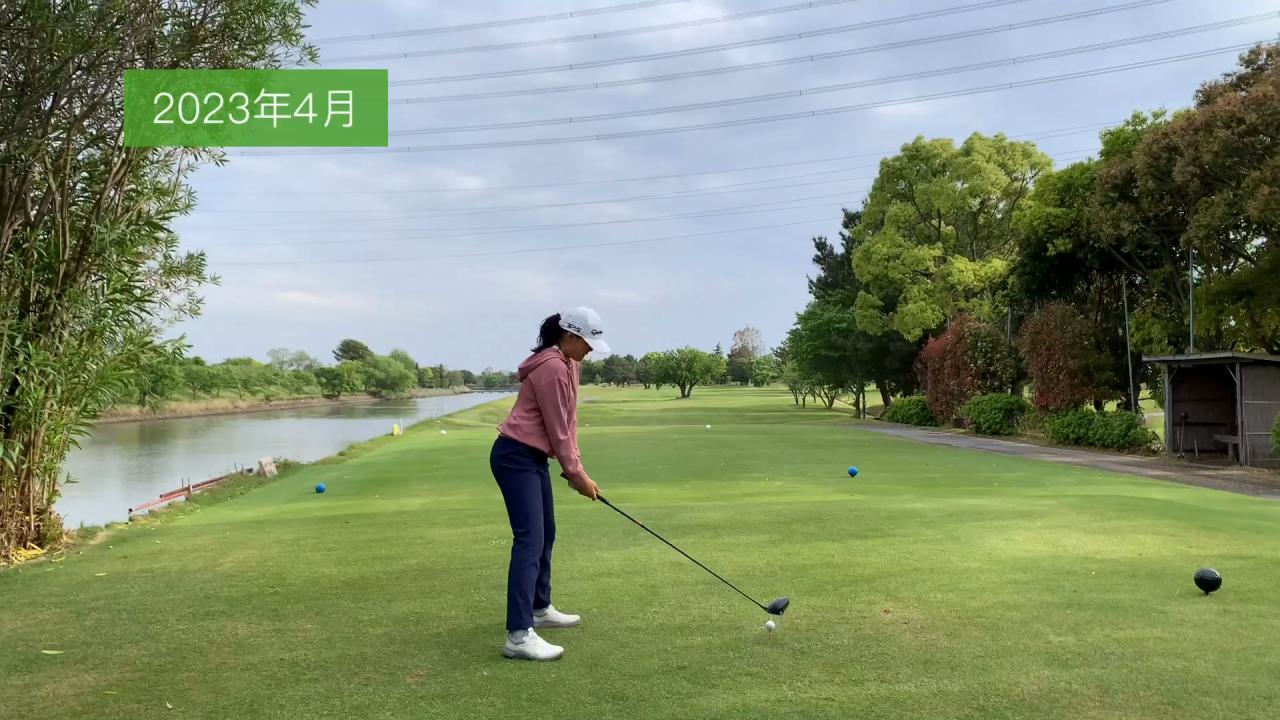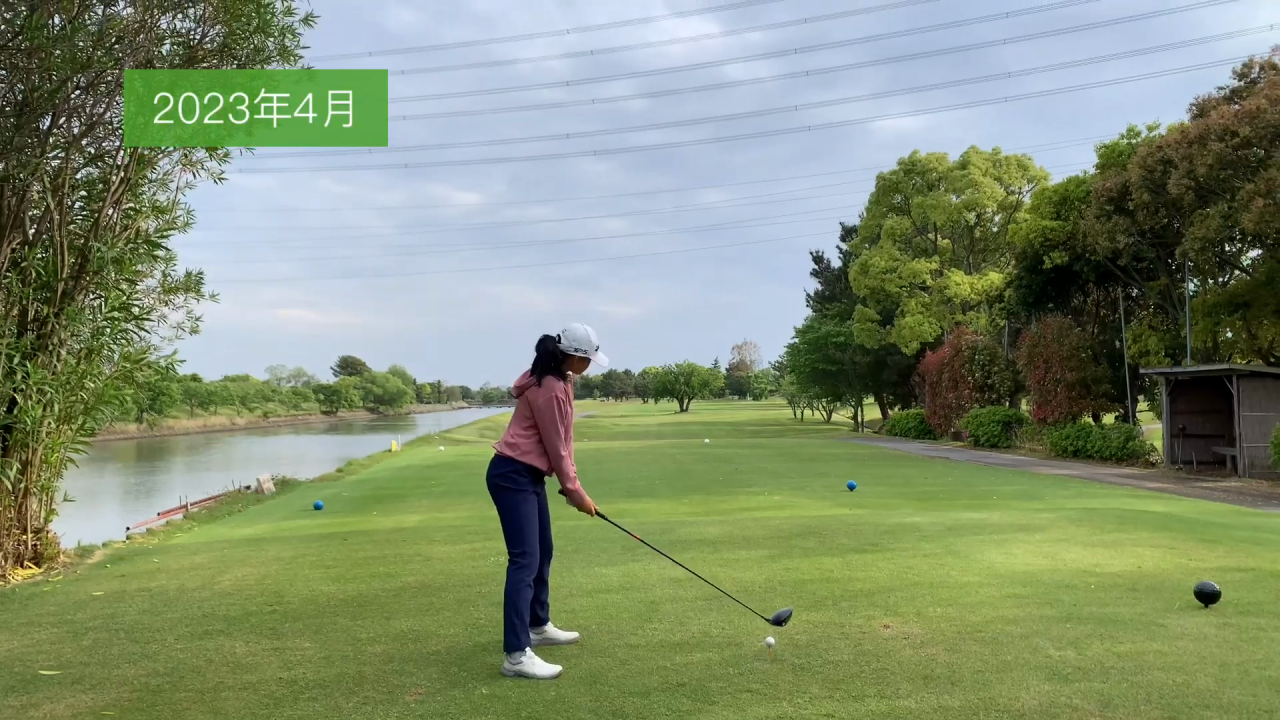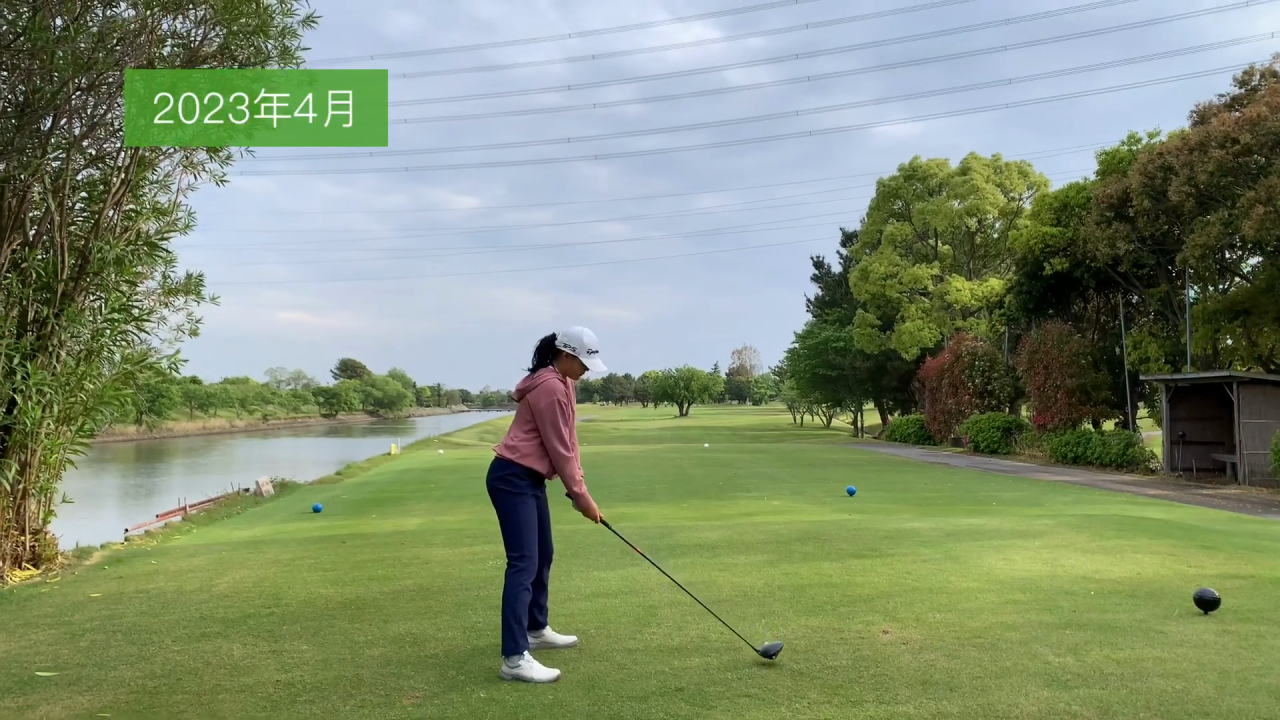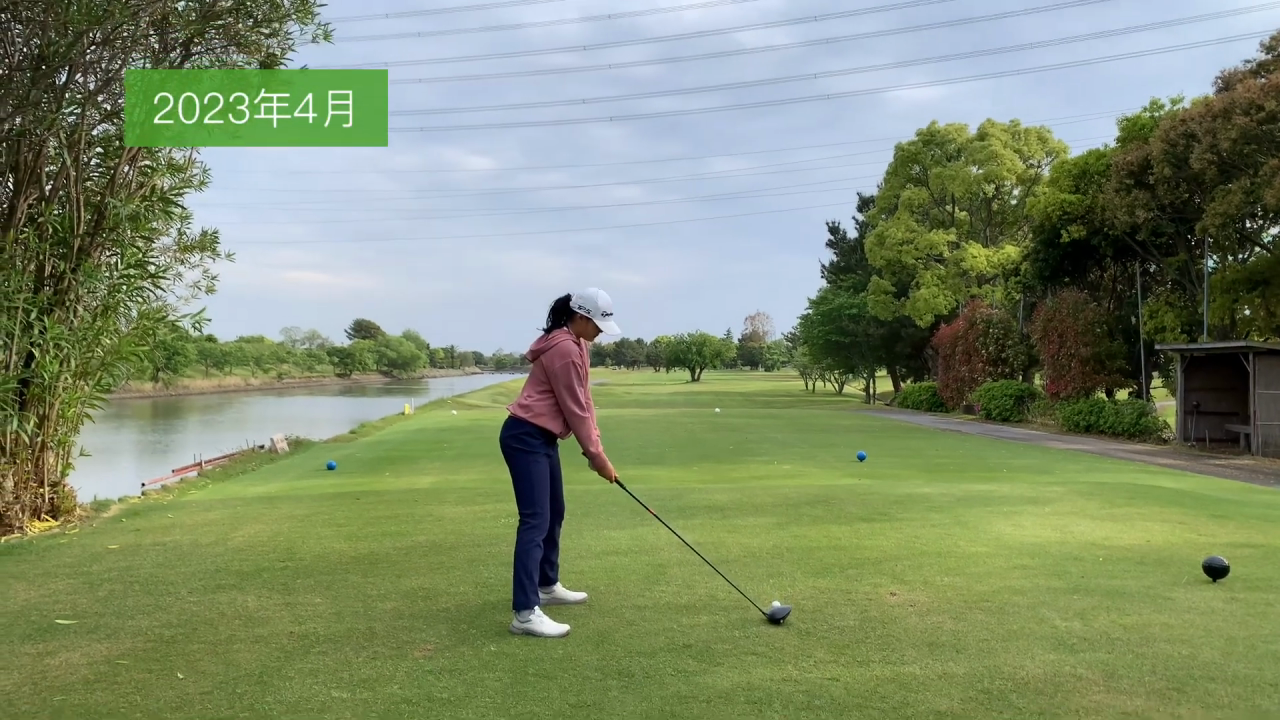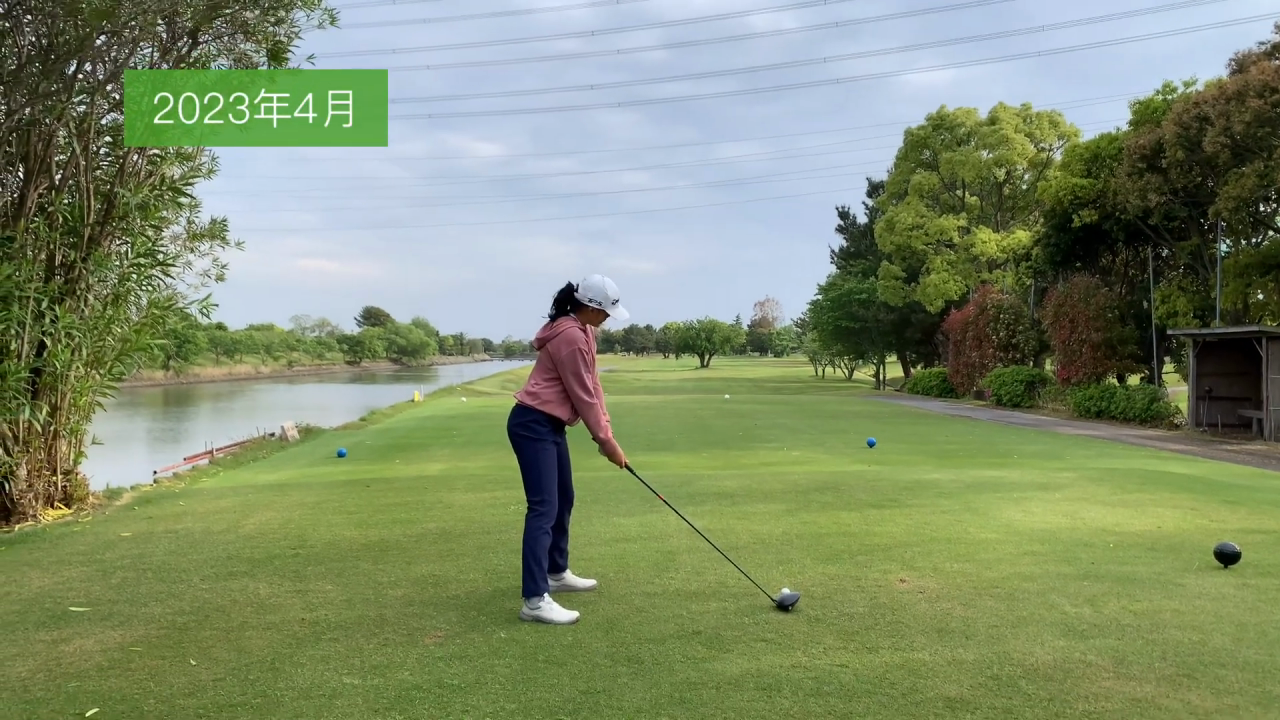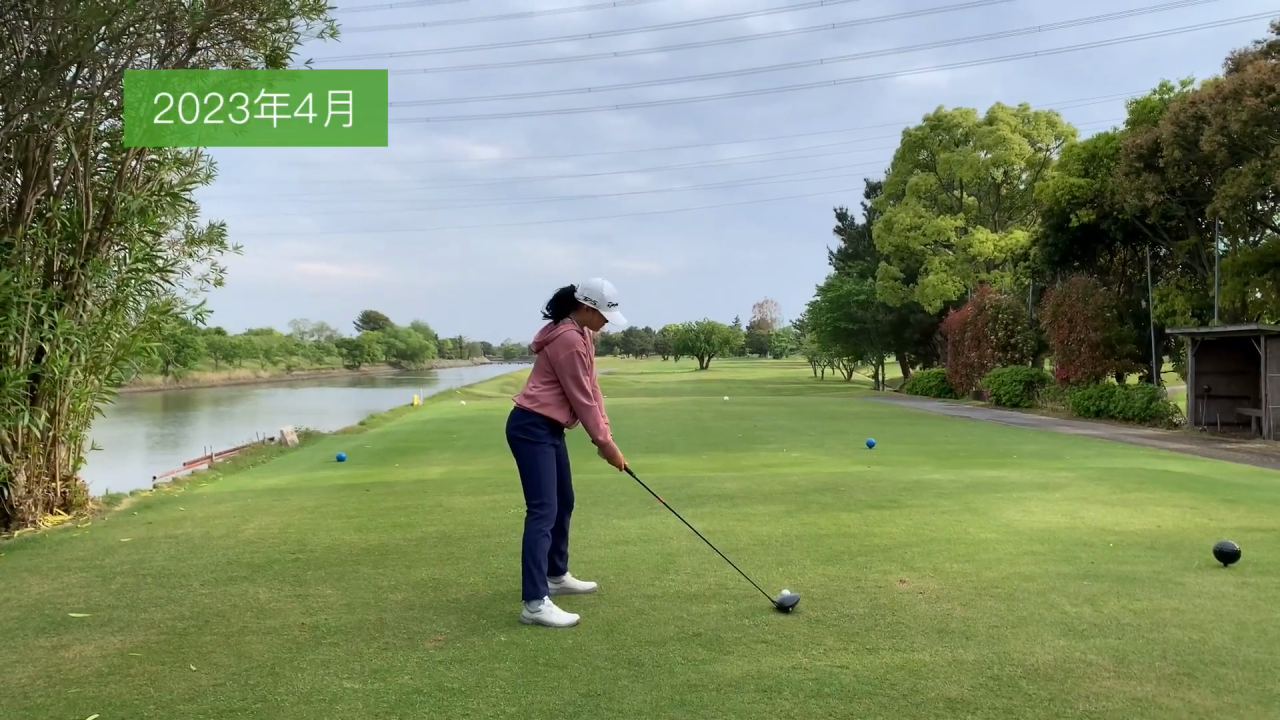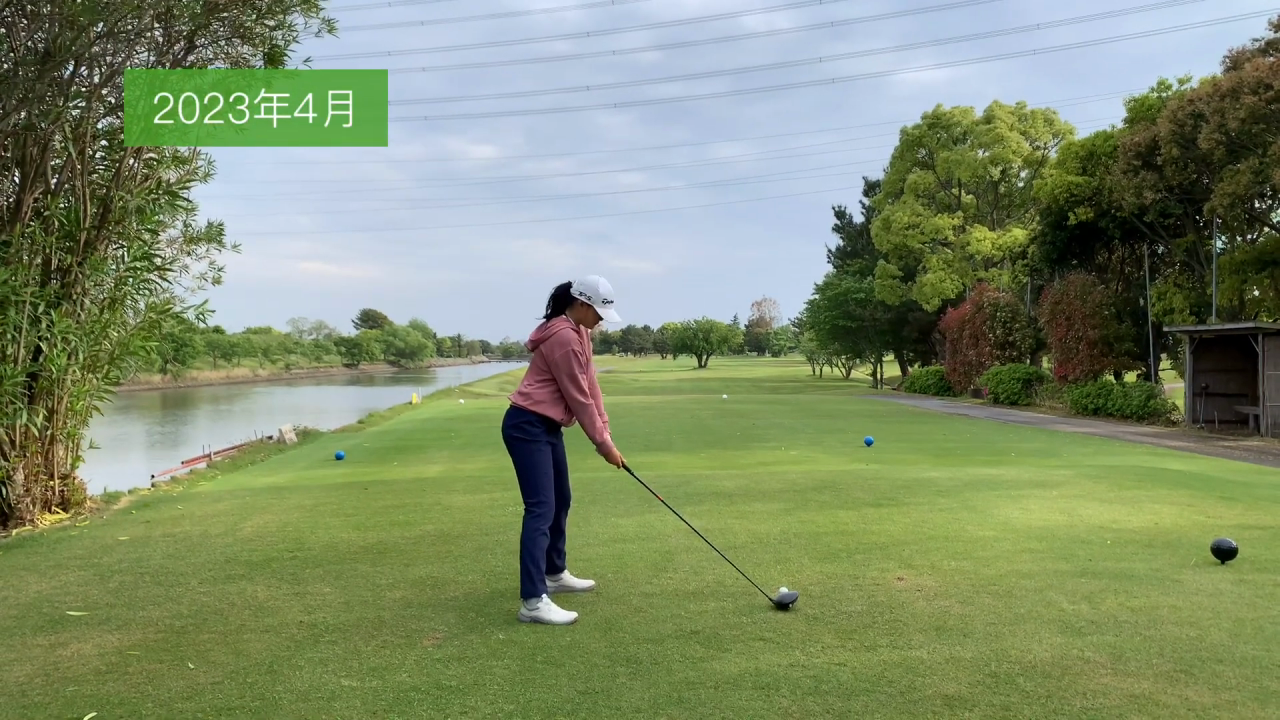
dt=0.7s
person 1, frame 1
left shoulder: (568, 364)
right shoulder: (551, 368)
left elbow: (568, 421)
right elbow: (556, 429)
left wrist: (576, 466)
right wrist: (577, 475)
left hip: (533, 457)
right hip: (515, 456)
left knee: (545, 534)
right knee: (530, 539)
left ankle: (539, 609)
right ankle: (519, 634)
person 1, frame 2
left shoulder: (560, 379)
right shoulder: (549, 387)
left elbow: (563, 439)
right elbow: (555, 446)
left wrist: (573, 482)
right wrist: (575, 492)
left hip: (529, 475)
right hip: (512, 475)
left knee: (542, 551)
right knee: (524, 559)
left ankle: (538, 626)
right ankle: (516, 655)
person 1, frame 3
left shoulder: (562, 383)
right shoulder: (550, 389)
left elbow: (569, 441)
right elbow: (559, 450)
left wrist: (580, 486)
right wrist: (582, 496)
left hip: (530, 478)
right hip: (512, 478)
left knee: (542, 555)
right knee: (523, 563)
left ankle: (536, 630)
right ankle: (515, 658)
person 1, frame 4
left shoulder: (575, 343)
right shoulder: (564, 350)
left elbow: (584, 400)
right elbow: (574, 410)
left wrist: (596, 445)
right wrist: (597, 456)
left hip: (542, 437)
right hip: (526, 437)
left knee: (554, 513)
right knee: (535, 520)
left ankle: (547, 586)
right ankle: (525, 613)
person 1, frame 5
left shoulder: (582, 330)
right shoulder: (570, 338)
left elbow: (593, 386)
right elbow: (582, 396)
left wrist: (606, 430)
right wrist: (606, 441)
left hip: (550, 425)
right hip: (533, 424)
left knee: (563, 500)
right knee: (543, 508)
left ankle: (556, 573)
right ankle: (535, 600)
person 1, frame 6
left shoulder: (581, 333)
right shoulder: (568, 340)
left elbow: (592, 388)
right elbow: (581, 399)
left wrist: (606, 433)
right wrist: (606, 444)
left hip: (549, 428)
right hip: (532, 427)
left knee: (563, 503)
right knee: (543, 511)
left ankle: (556, 576)
right ankle: (535, 603)
person 1, frame 7
left shoulder: (578, 332)
right shoulder: (563, 339)
left elbow: (590, 386)
right elbow: (577, 397)
left wrist: (605, 431)
right wrist: (603, 443)
left hip: (547, 427)
right hip: (528, 426)
left knee: (560, 502)
right knee: (541, 509)
left ankle: (554, 574)
right ankle: (533, 601)
